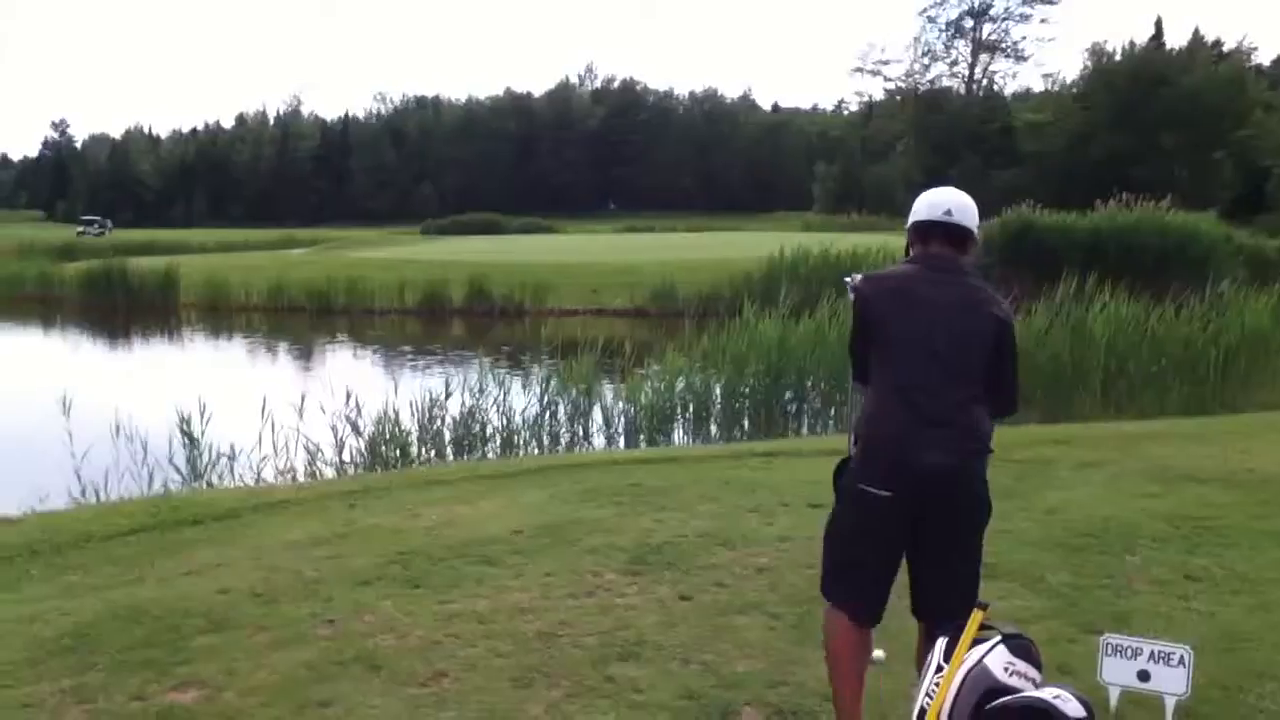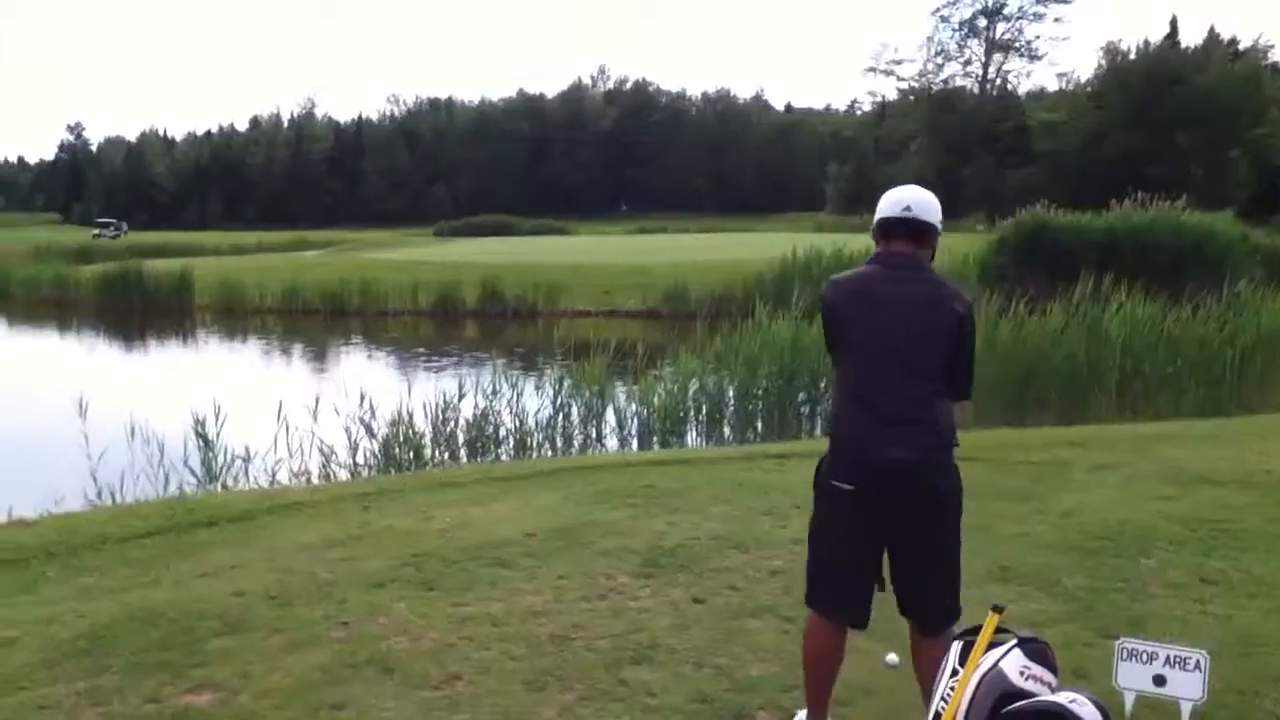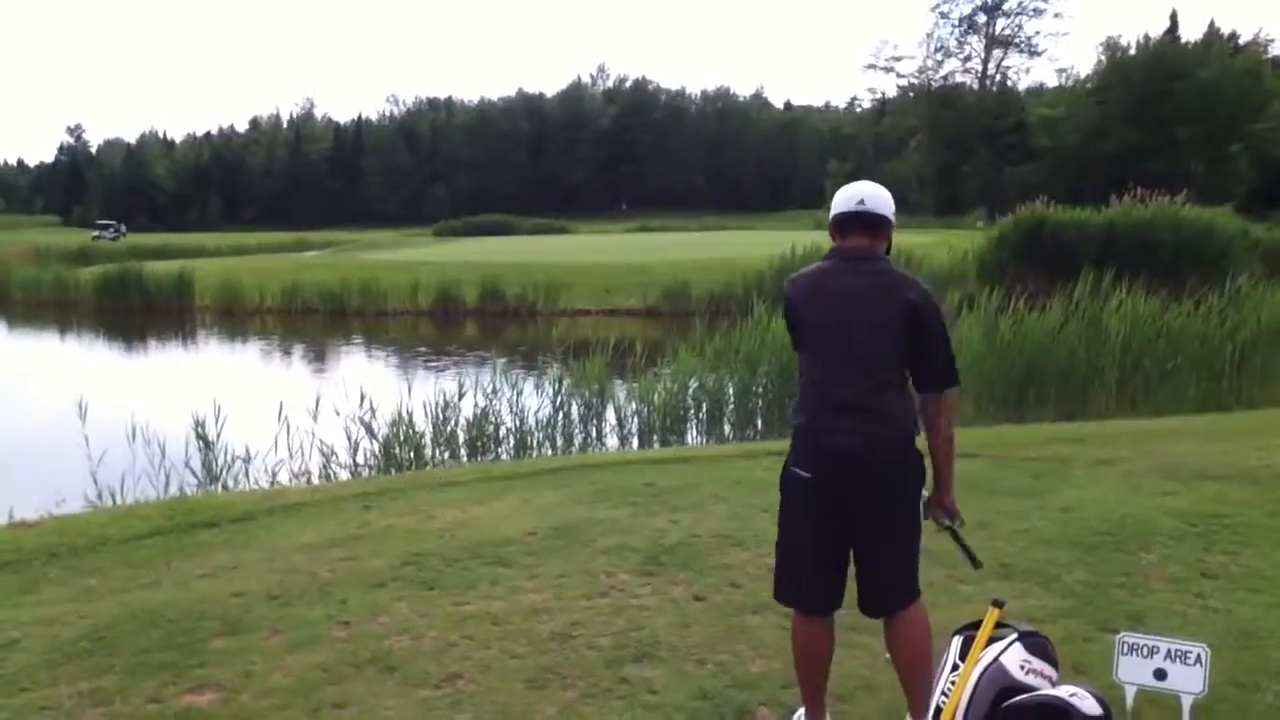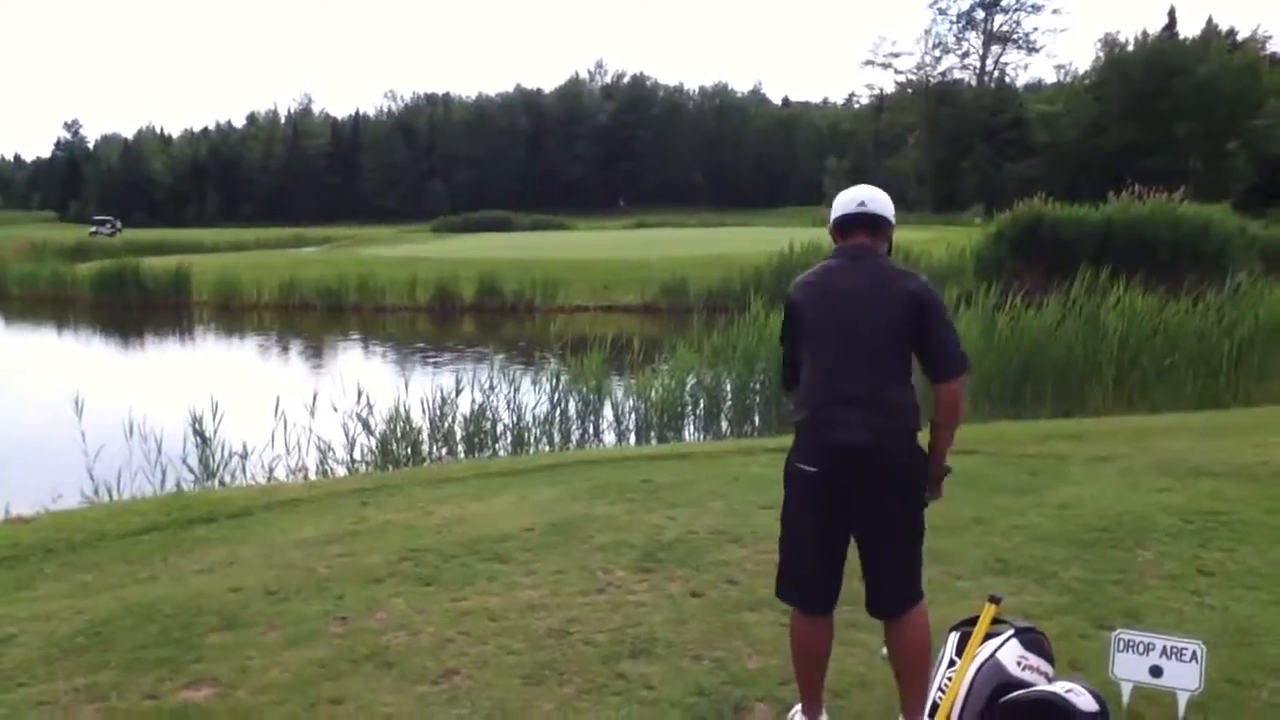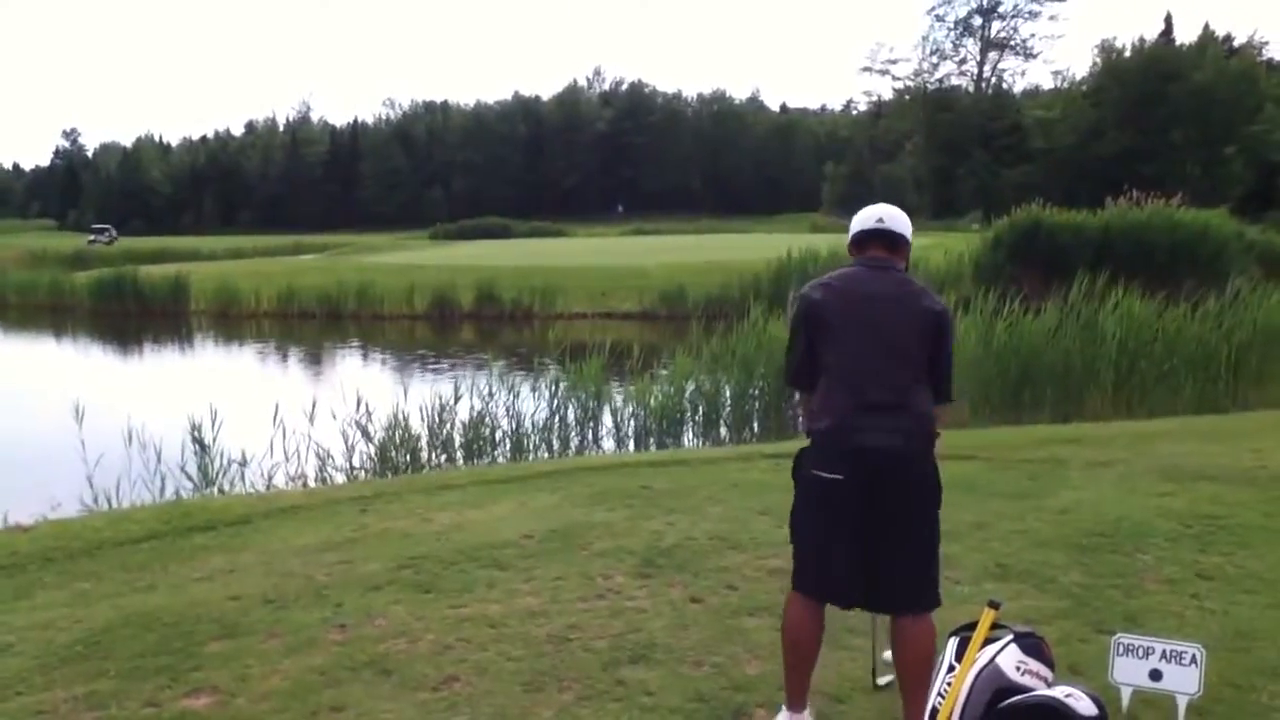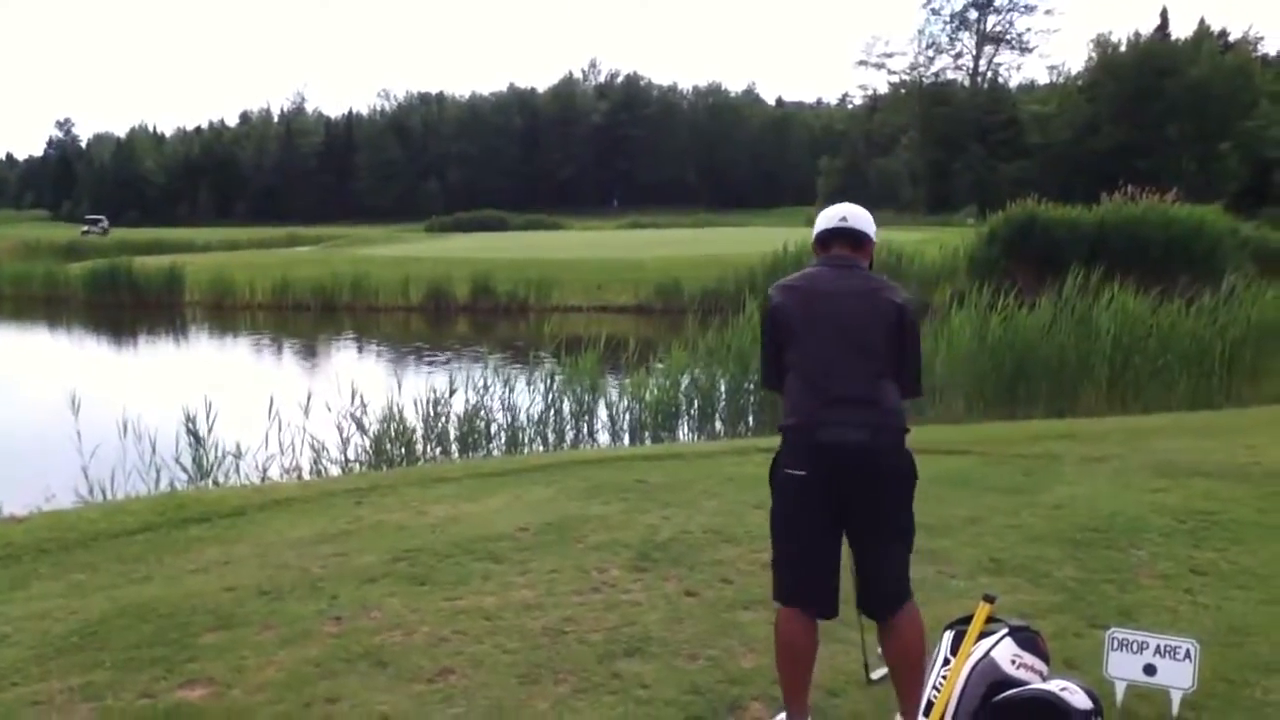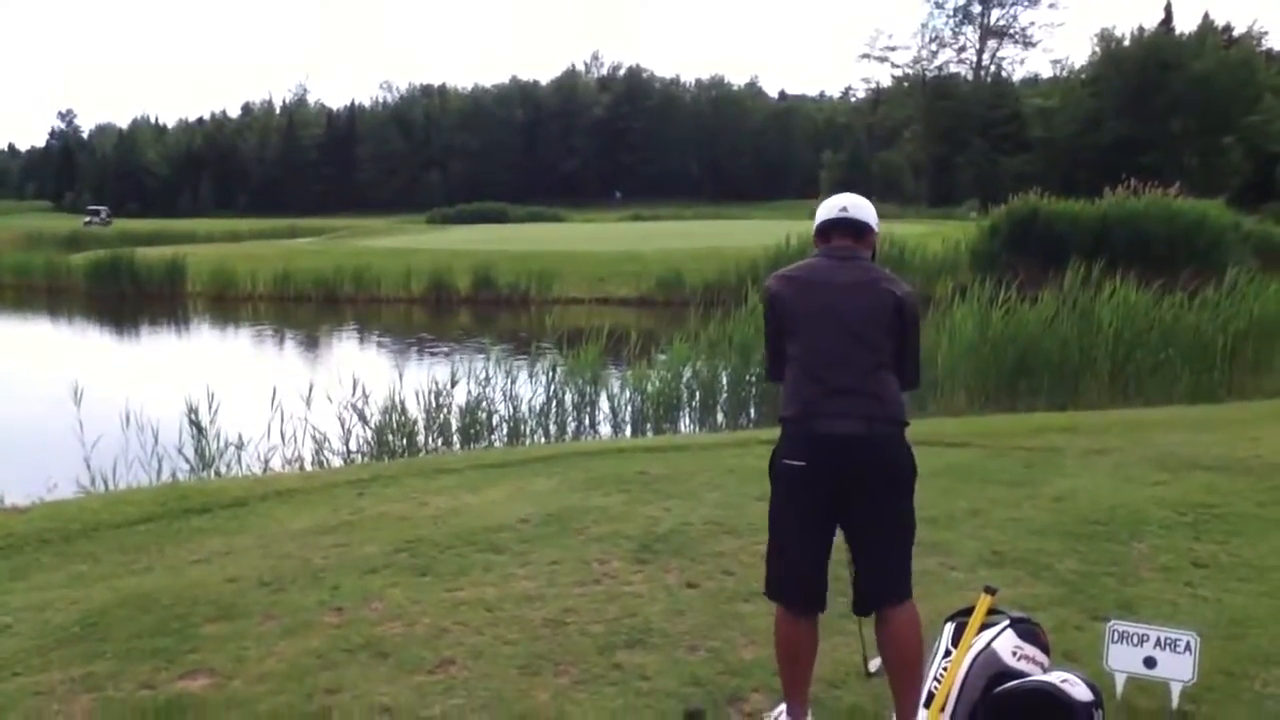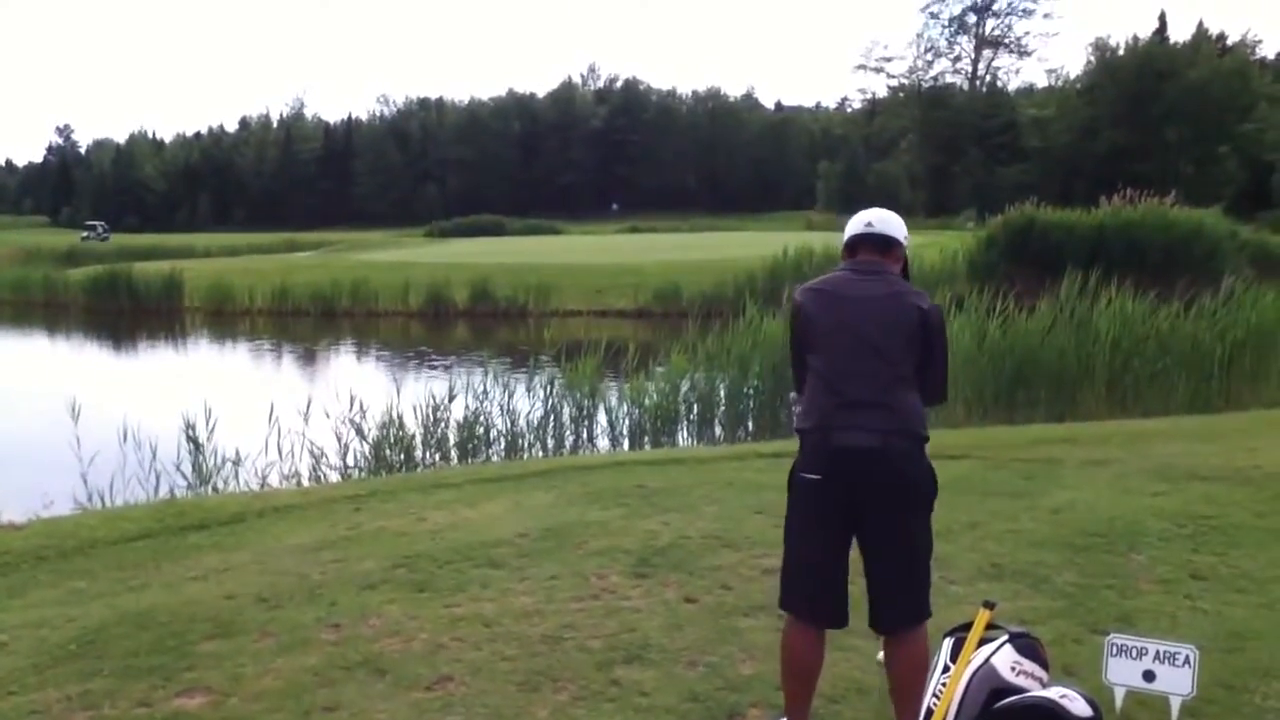
dt=0.3s
person 1, frame 1
left shoulder: (875, 291)
right shoulder: (993, 309)
right elbow: (1001, 405)
left hip: (884, 466)
right hip: (961, 475)
left knee: (848, 603)
right knee: (945, 619)
person 1, frame 2
left shoulder: (838, 293)
right shoulder: (953, 304)
right elbow: (955, 391)
left hip: (853, 466)
right hip: (927, 469)
left knee: (831, 608)
right knee: (934, 616)
person 1, frame 3
left shoulder: (799, 289)
right shoulder: (912, 295)
right elbow: (936, 396)
right wrist: (943, 482)
left hip: (815, 457)
right hip: (887, 458)
left knee: (810, 603)
right knee: (901, 599)
person 1, frame 4
left shoulder: (802, 291)
right shoulder: (915, 290)
right elbow: (949, 383)
right wrist: (937, 459)
left hip: (819, 452)
right hip: (891, 453)
left knee: (809, 597)
right knee: (901, 599)
person 1, frame 5
left shoulder: (817, 295)
right shoulder: (930, 306)
left elbow: (804, 387)
right elbow: (936, 400)
left hip: (836, 456)
right hip: (909, 460)
left knee: (809, 590)
right knee: (912, 604)
person 1, frame 6
left shoulder: (782, 296)
right shoulder: (895, 300)
right elbow: (906, 387)
left hip: (807, 454)
right hip: (881, 453)
left knee: (797, 599)
right knee: (894, 596)
person 1, frame 7
left shoulder: (782, 286)
right shoulder: (896, 292)
right elbow: (905, 379)
left hip: (807, 445)
right hip: (880, 446)
left knee: (795, 596)
right knee: (894, 594)
person 1, frame 8
left shoulder: (808, 298)
right shoulder: (920, 307)
right elbow: (926, 399)
left hip: (823, 459)
right hip: (896, 462)
left knee: (806, 608)
right knee: (903, 615)
